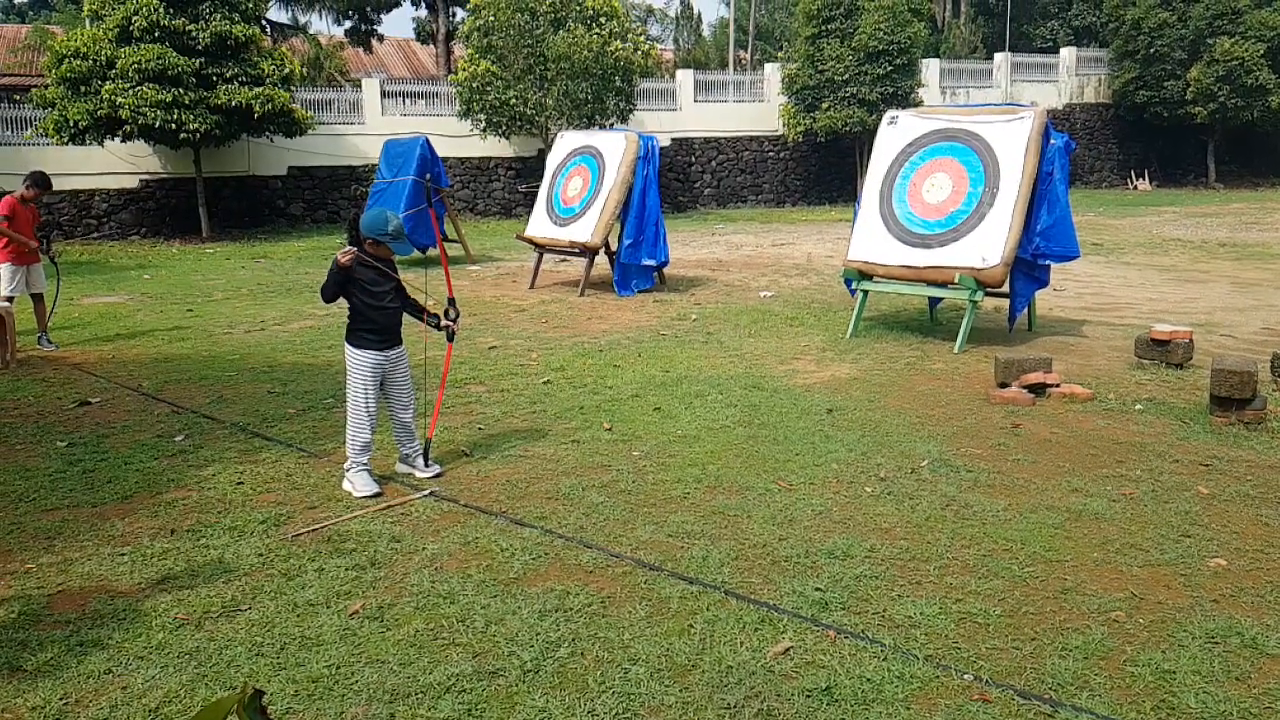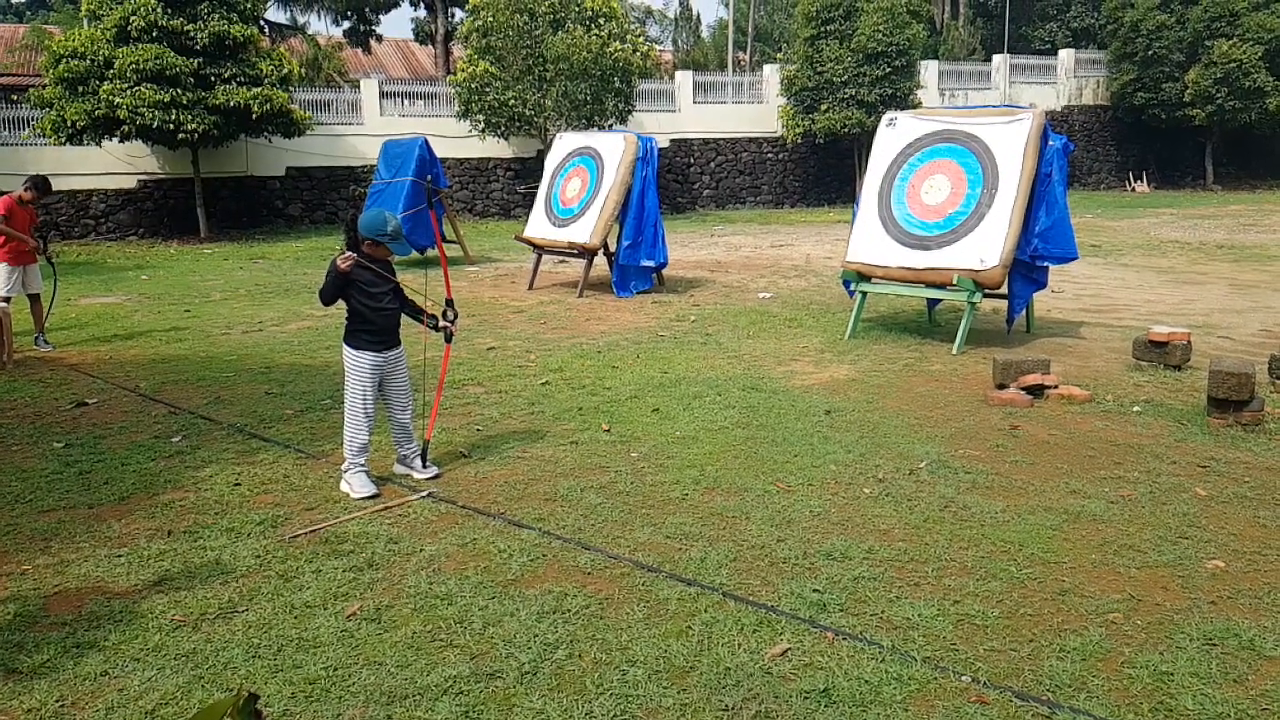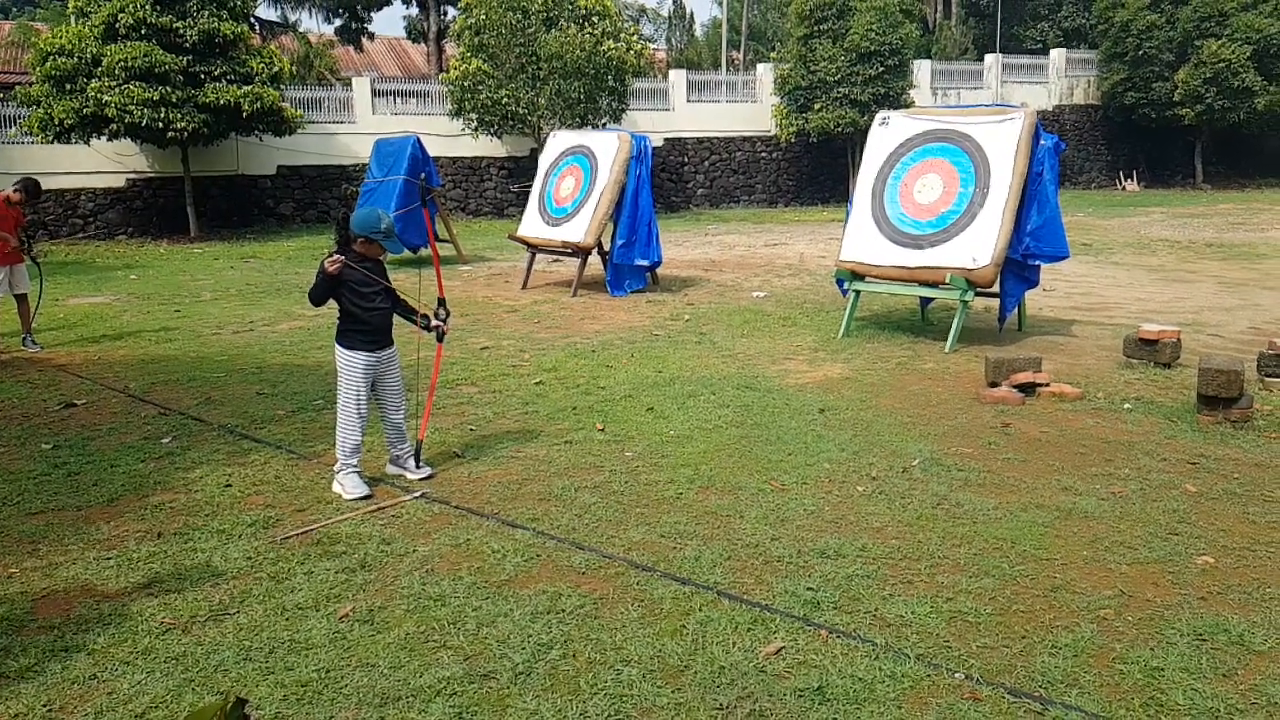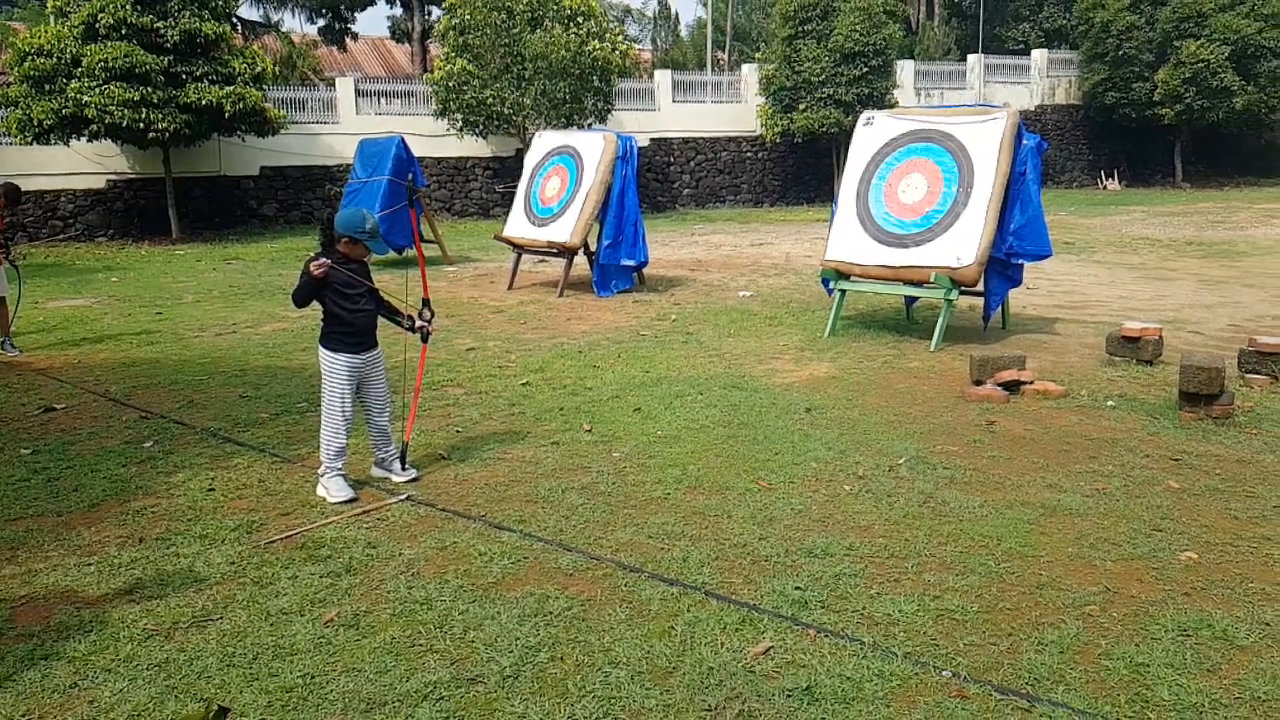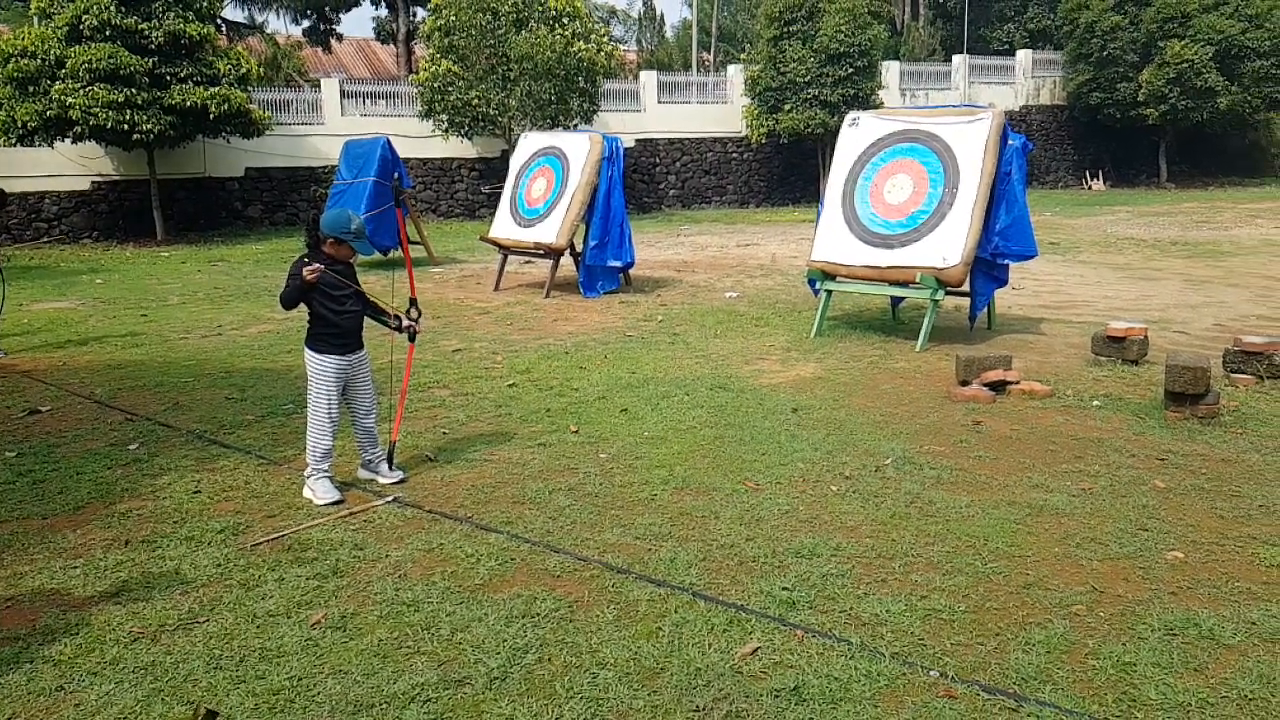
dt=0.2s
person 1, frame 1
left shoulder: (386, 265)
right shoulder: (349, 263)
left elbow: (404, 299)
right elbow: (328, 296)
left wrist: (435, 321)
right wrist: (340, 269)
left hip: (394, 348)
right hip: (363, 351)
left knee: (404, 406)
right knee: (363, 412)
left ankle: (411, 456)
right ankle: (356, 470)
person 1, frame 2
left shoulder: (384, 266)
right shoulder: (347, 265)
left elbow: (401, 300)
right elbow: (326, 299)
left wrist: (433, 322)
right wrist: (338, 273)
left hip: (393, 349)
right hip: (362, 352)
left knee: (402, 407)
right knee: (360, 412)
left ankle: (409, 457)
right ankle: (354, 471)
person 1, frame 3
left shoulder: (376, 265)
right shoulder: (337, 264)
left elbow: (393, 299)
right elbow: (316, 299)
left wrist: (425, 321)
right wrist: (327, 276)
left hip: (385, 349)
right hip: (354, 353)
left knee: (395, 407)
right knee: (353, 413)
left ankle: (401, 457)
right ankle: (346, 472)
person 1, frame 4
left shoulder: (359, 266)
right shoulder: (321, 264)
left elbow: (377, 301)
right elbow: (299, 301)
left wrist: (409, 322)
right wrist: (312, 279)
left hip: (370, 351)
right hip: (339, 355)
left knee: (380, 410)
right knee: (338, 416)
left ankle: (386, 461)
right ankle: (330, 475)
person 1, frame 5
left shoulder: (346, 267)
right shoulder: (306, 265)
left elbow: (363, 302)
right elbow: (287, 302)
left wrist: (397, 322)
right wrist: (304, 283)
left hip: (356, 353)
right hip: (325, 356)
left knee: (365, 412)
right knee: (324, 418)
left ankle: (373, 462)
right ankle: (317, 477)
